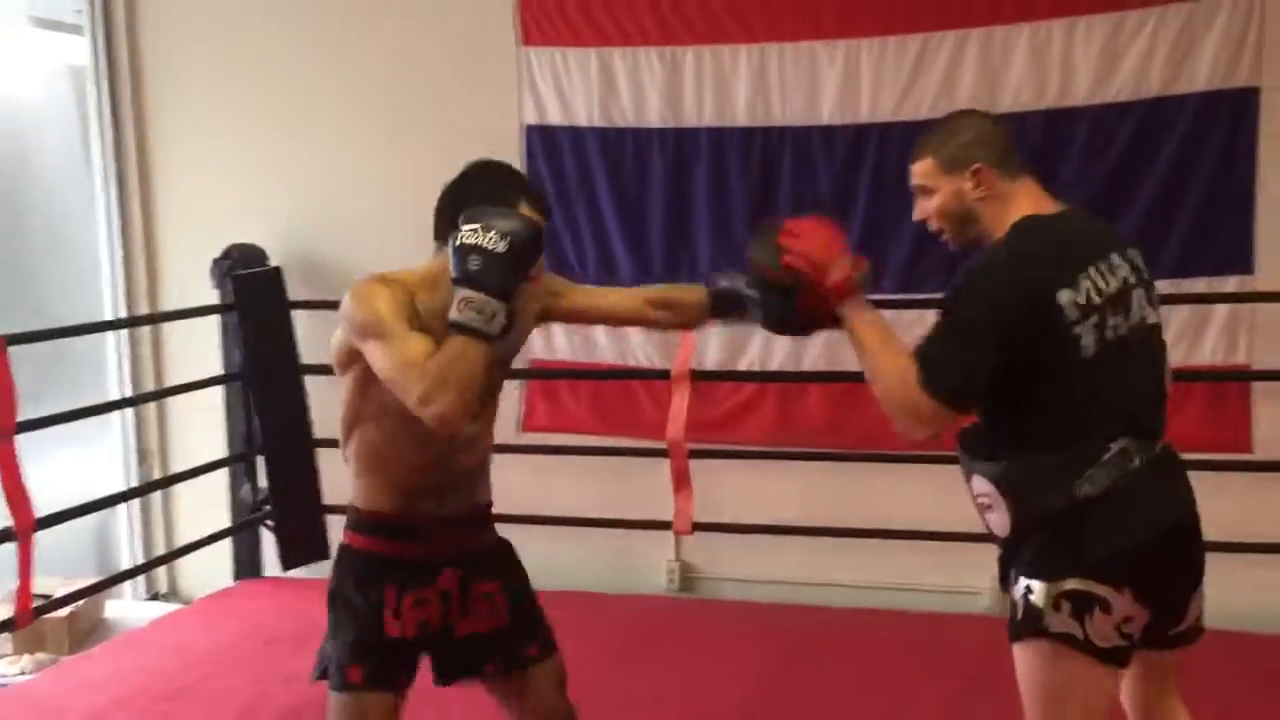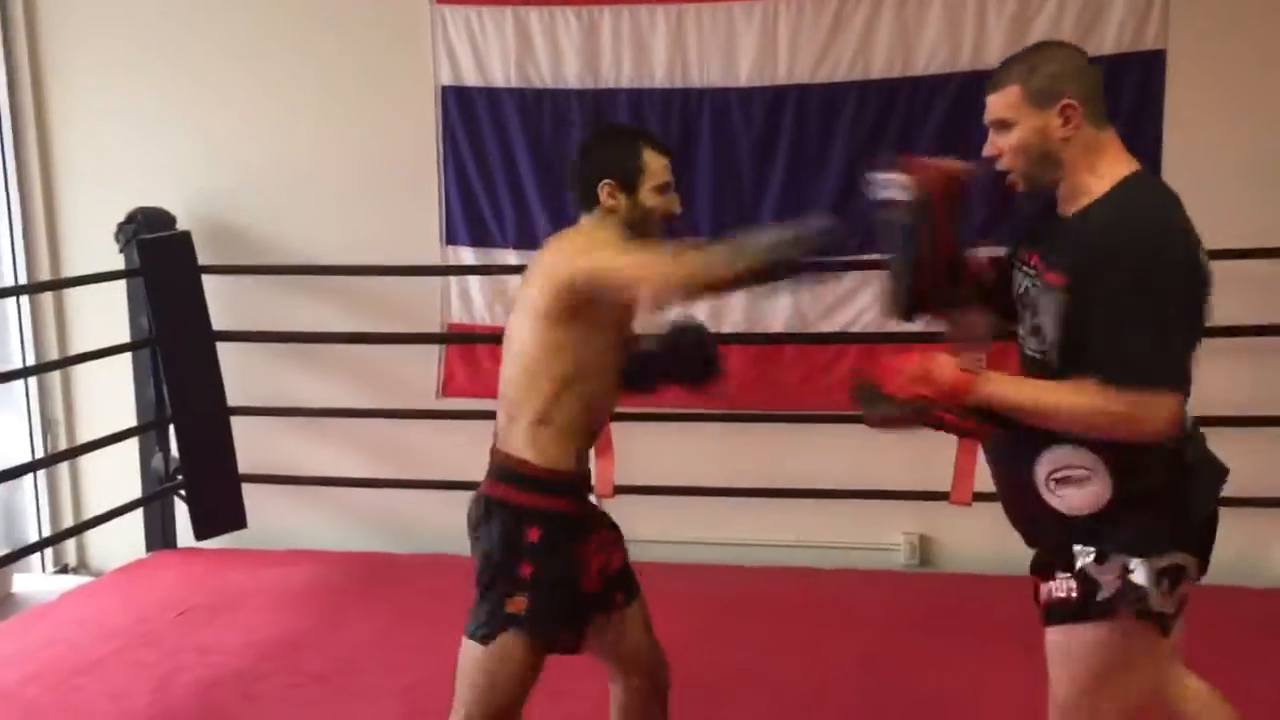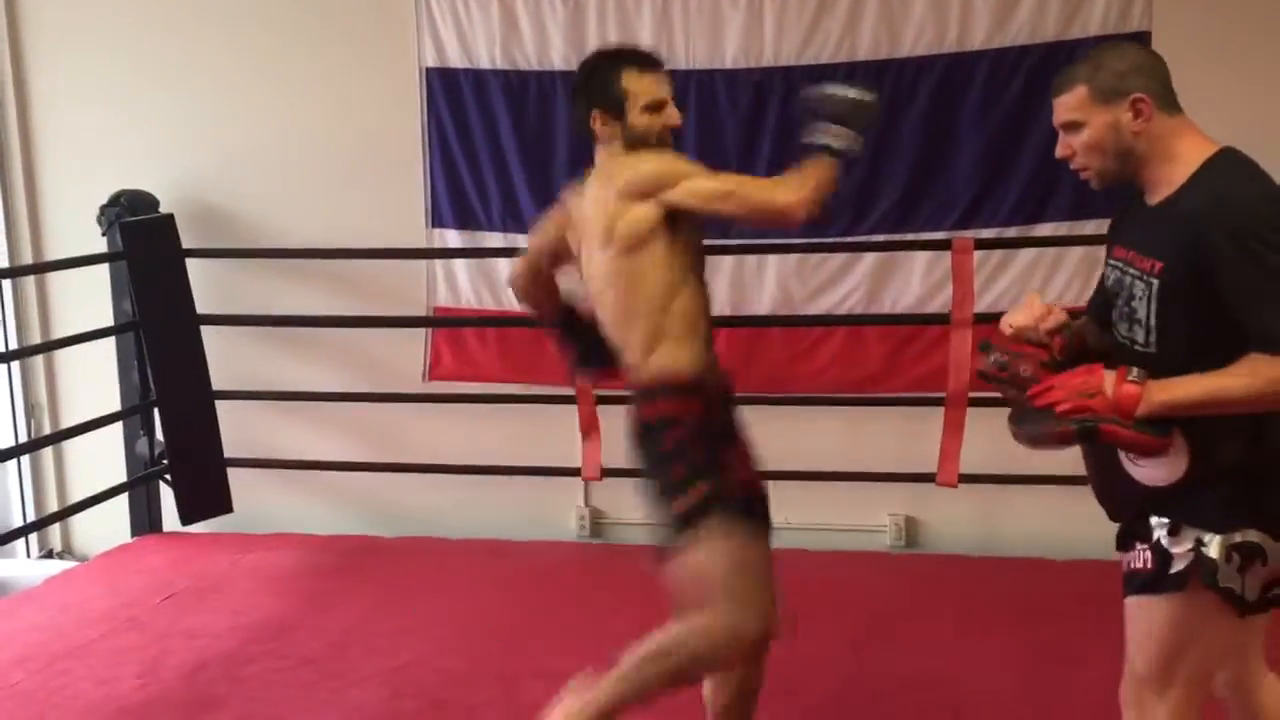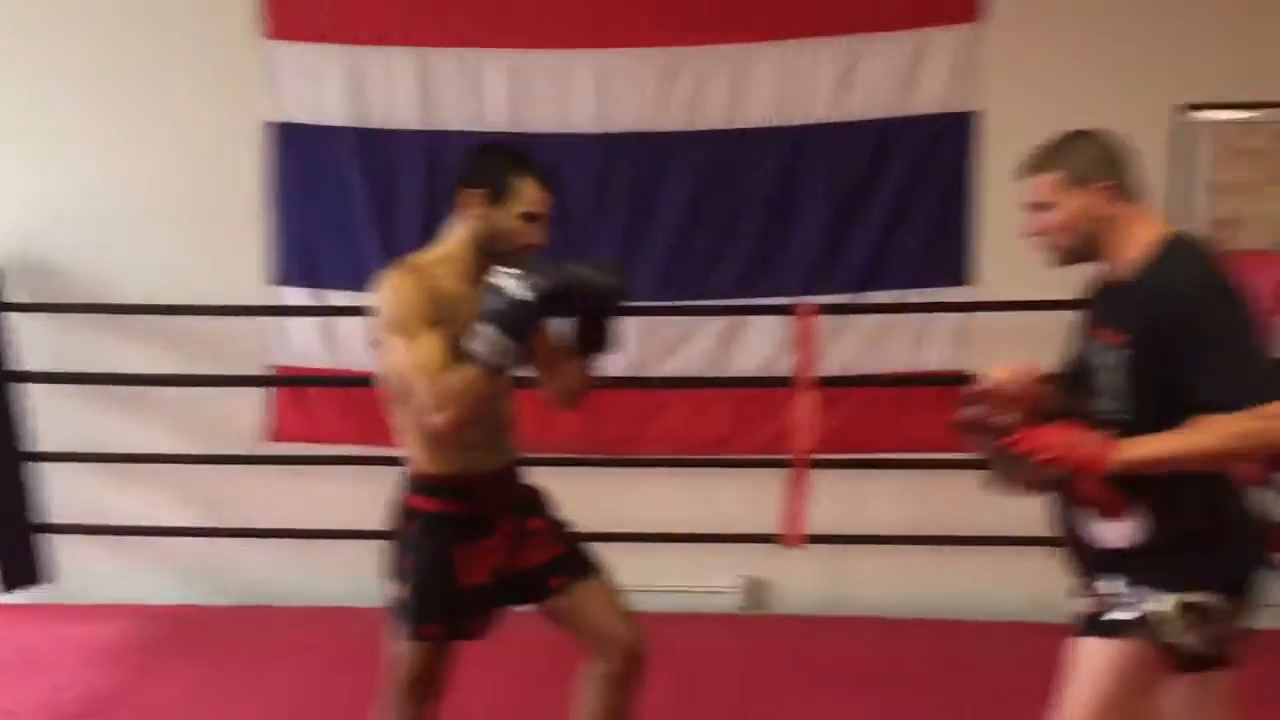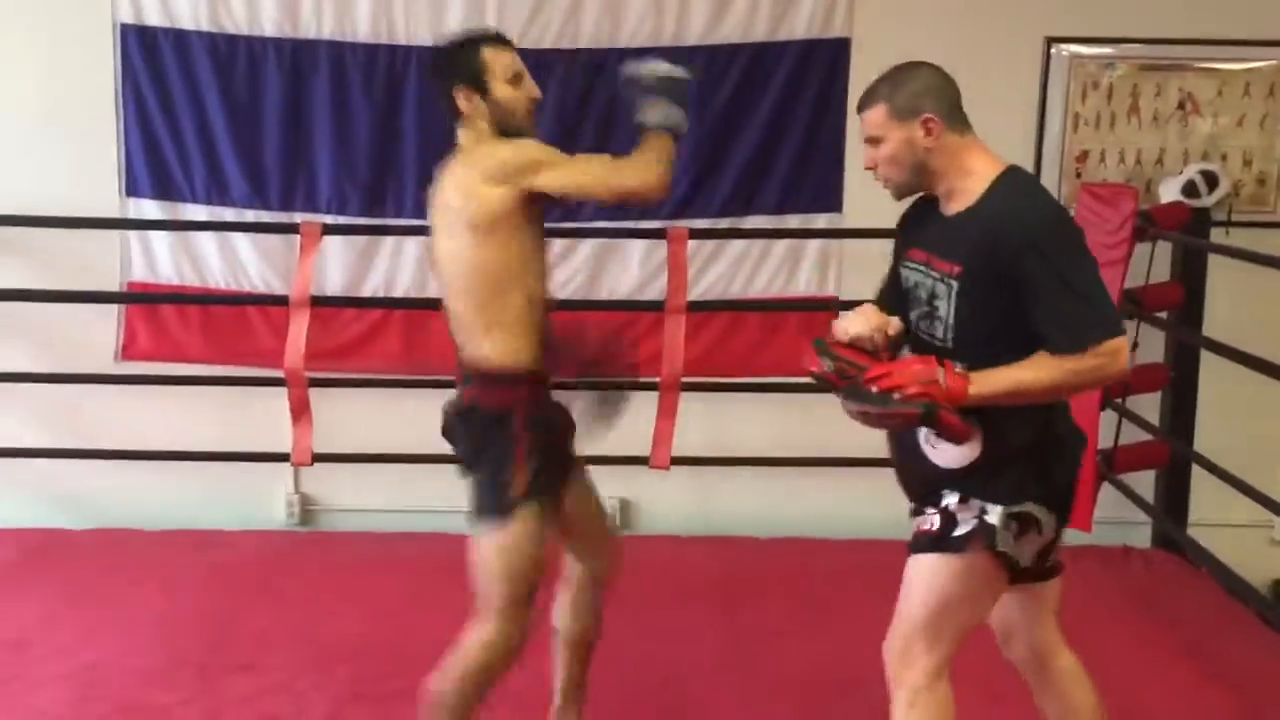
dt=1s
person 1, frame 1
left shoulder: (1003, 274)
right shoulder: (1106, 244)
left elbow: (916, 413)
left wrist: (845, 292)
left hip: (1080, 537)
right hip: (1152, 512)
person 1, frame 2
left shoulder: (1139, 235)
right shoulder: (1056, 215)
left elbow: (1145, 410)
right elbow: (983, 313)
left wrist: (967, 385)
left hip: (1129, 521)
right hip: (1120, 511)
person 1, frame 3
right shoulder: (1137, 210)
right elbow: (1119, 336)
left wrist: (1140, 396)
right wrist: (1062, 333)
left hip: (1214, 499)
right hip: (1177, 493)
person 1, frame 4
left shoulder: (1186, 286)
right shoulder: (1113, 291)
right elbow: (1091, 408)
left wrist: (1107, 454)
right wrist: (1030, 397)
left hip: (1176, 564)
right hip: (1139, 558)
person 1, frame 5
left shoulder: (1028, 223)
right shoulder: (922, 221)
left elbow: (1104, 356)
right elbow: (901, 322)
left wrist: (959, 385)
right wrist: (869, 325)
left hip: (1006, 474)
right hip: (960, 469)
left knee: (913, 658)
right knee: (1035, 648)
person 2, frame 1
left shoulder: (522, 293)
right shoulder: (377, 301)
left elbow: (647, 304)
right elbow: (442, 408)
left wrist: (732, 295)
right wrist: (481, 294)
left hip: (474, 549)
right hip: (381, 563)
person 2, frame 2
left shoulder: (602, 263)
right shoulder: (583, 254)
right elbow: (669, 278)
left wrist: (645, 367)
right wrist: (785, 242)
left hip: (567, 508)
right hip: (526, 515)
person 2, frame 3
left shoulder: (580, 201)
right shoulder: (647, 175)
left elbow: (525, 278)
right elbow: (789, 203)
left wrist: (573, 328)
right wrist: (834, 135)
left hip: (686, 418)
right hip: (683, 422)
left knee: (751, 626)
right knee: (737, 625)
person 2, frame 4
left shoulder: (505, 282)
right shoulder: (405, 288)
left elbow: (564, 389)
right elbow: (440, 415)
left wrist: (583, 330)
right wrist: (499, 331)
left hip: (512, 502)
right hip: (440, 517)
left knee: (620, 647)
person 2, frame 5
left shoulder: (464, 178)
right shoulder: (510, 162)
right elbow: (644, 181)
right wrist: (662, 107)
left hip: (503, 399)
right hip: (508, 409)
left knee: (598, 554)
right knee: (501, 622)
